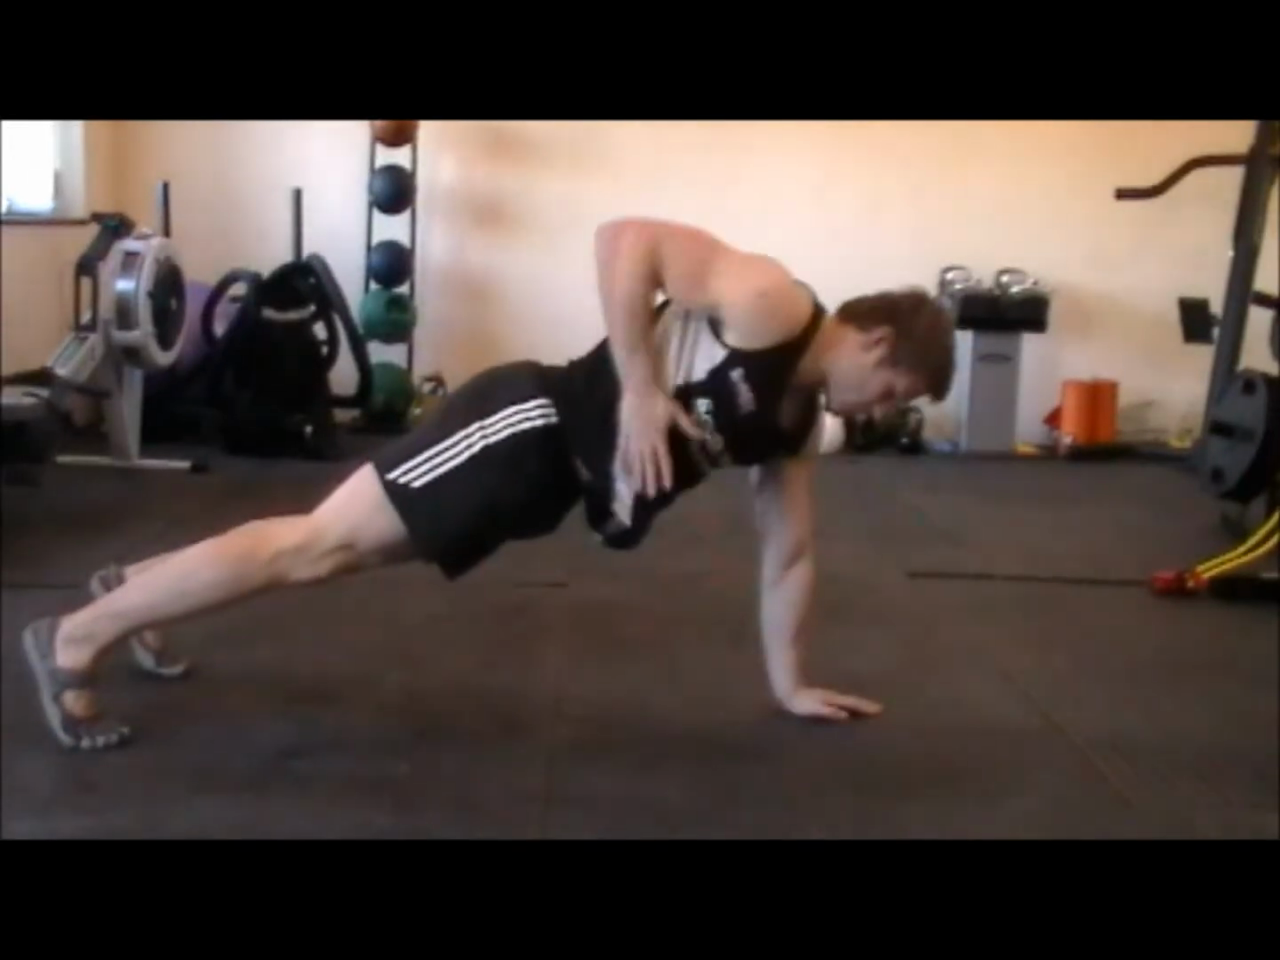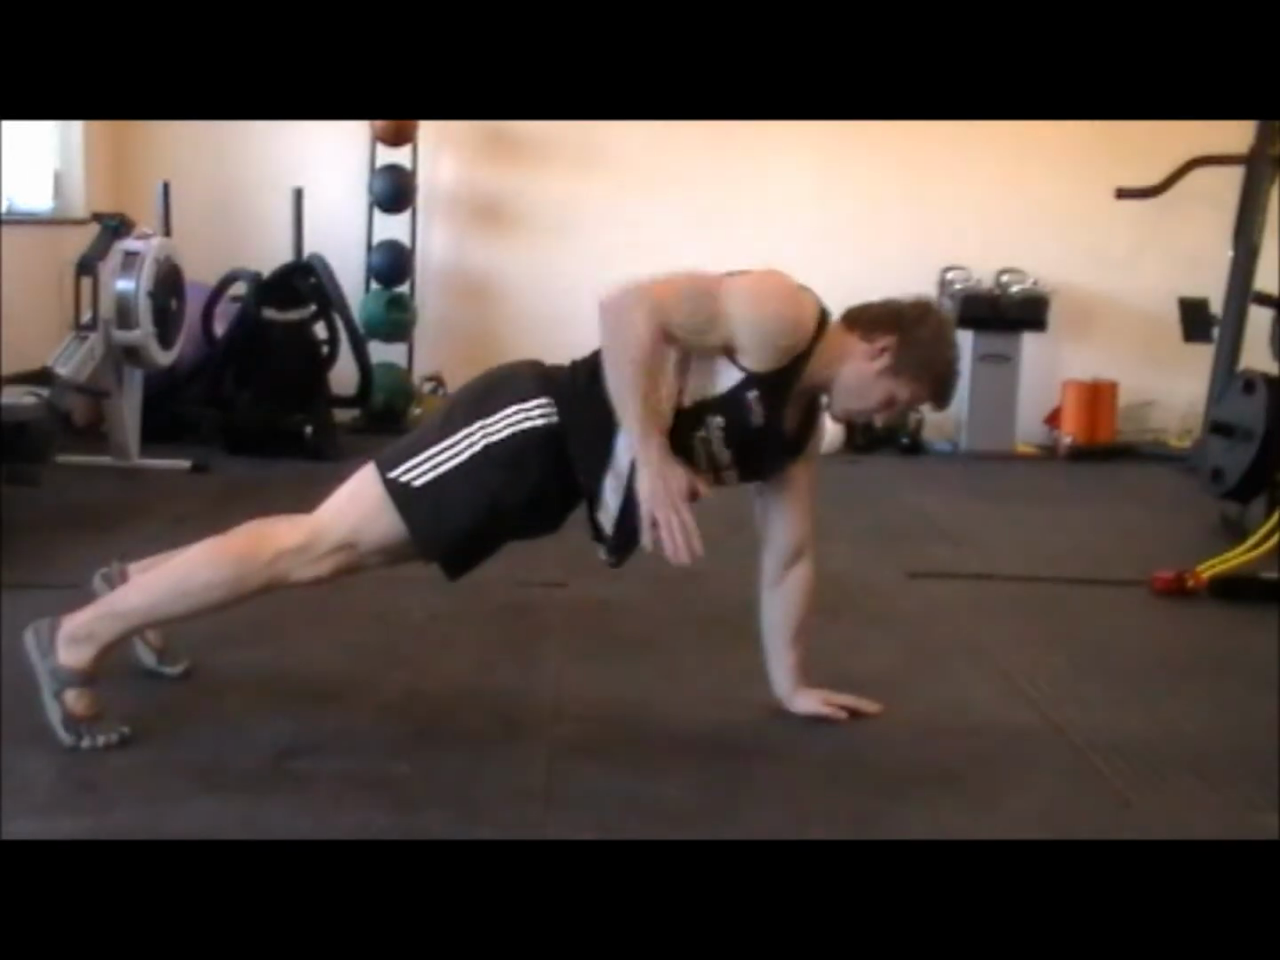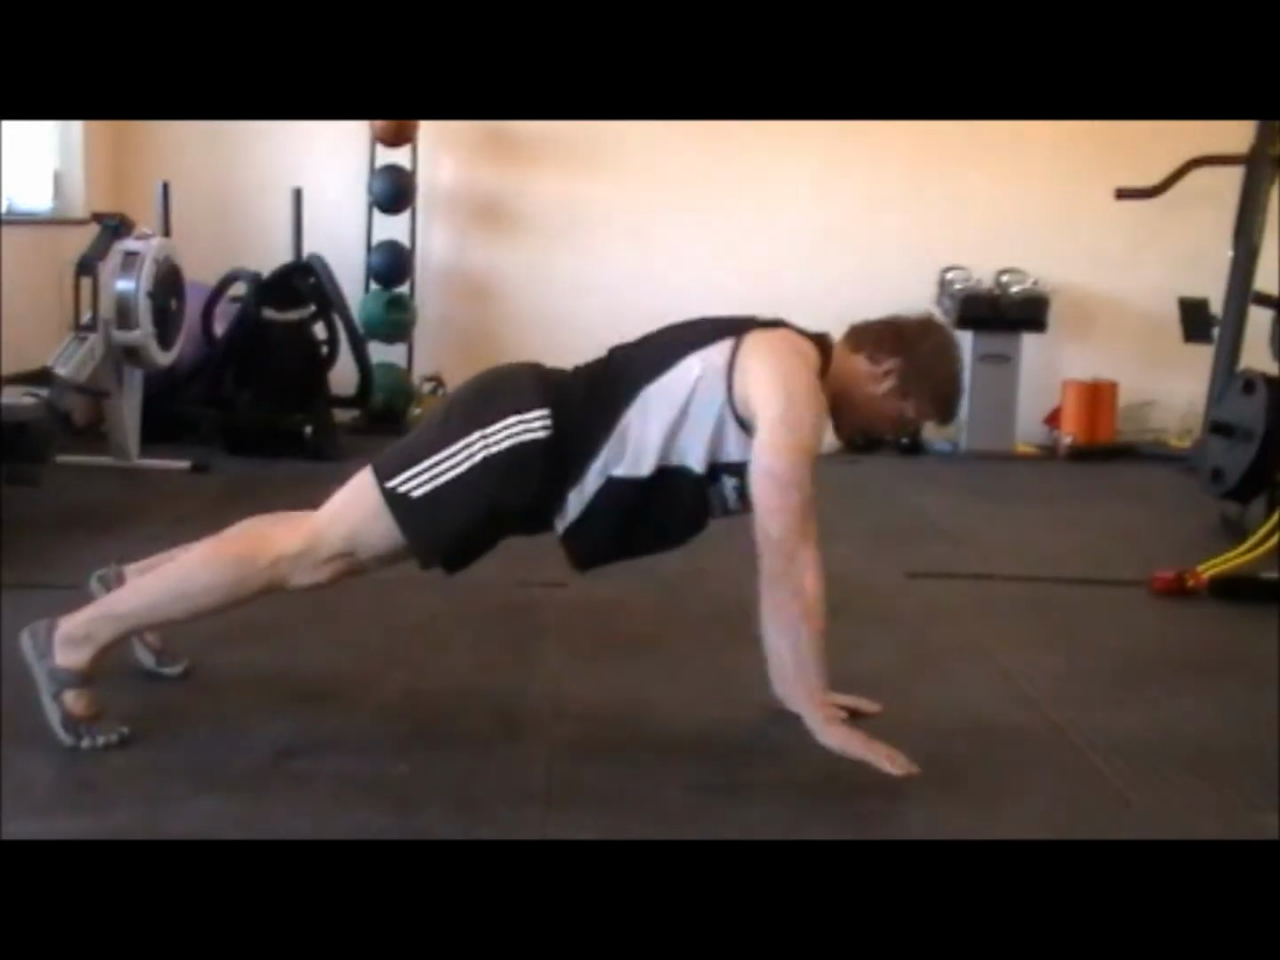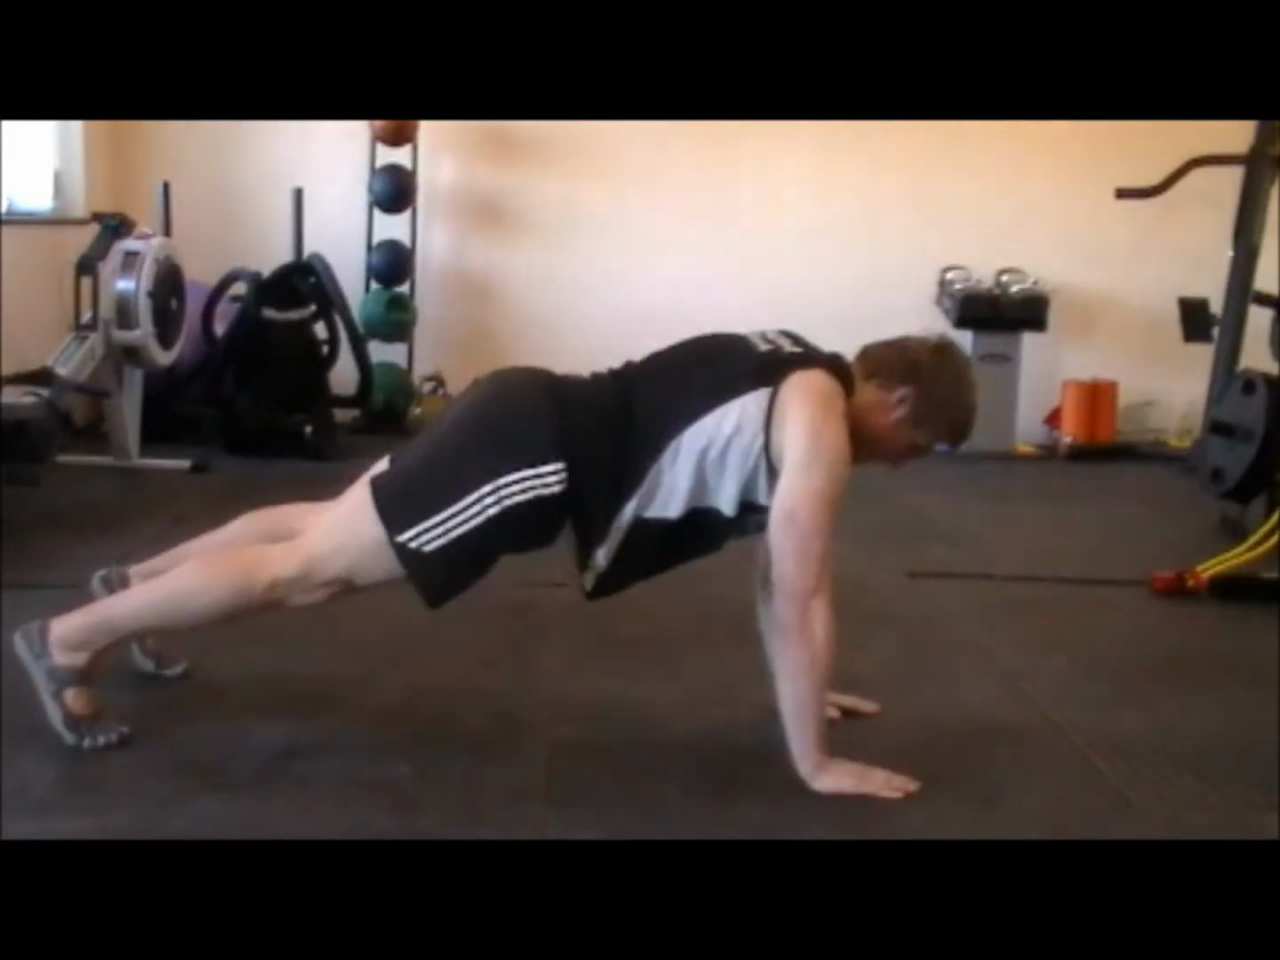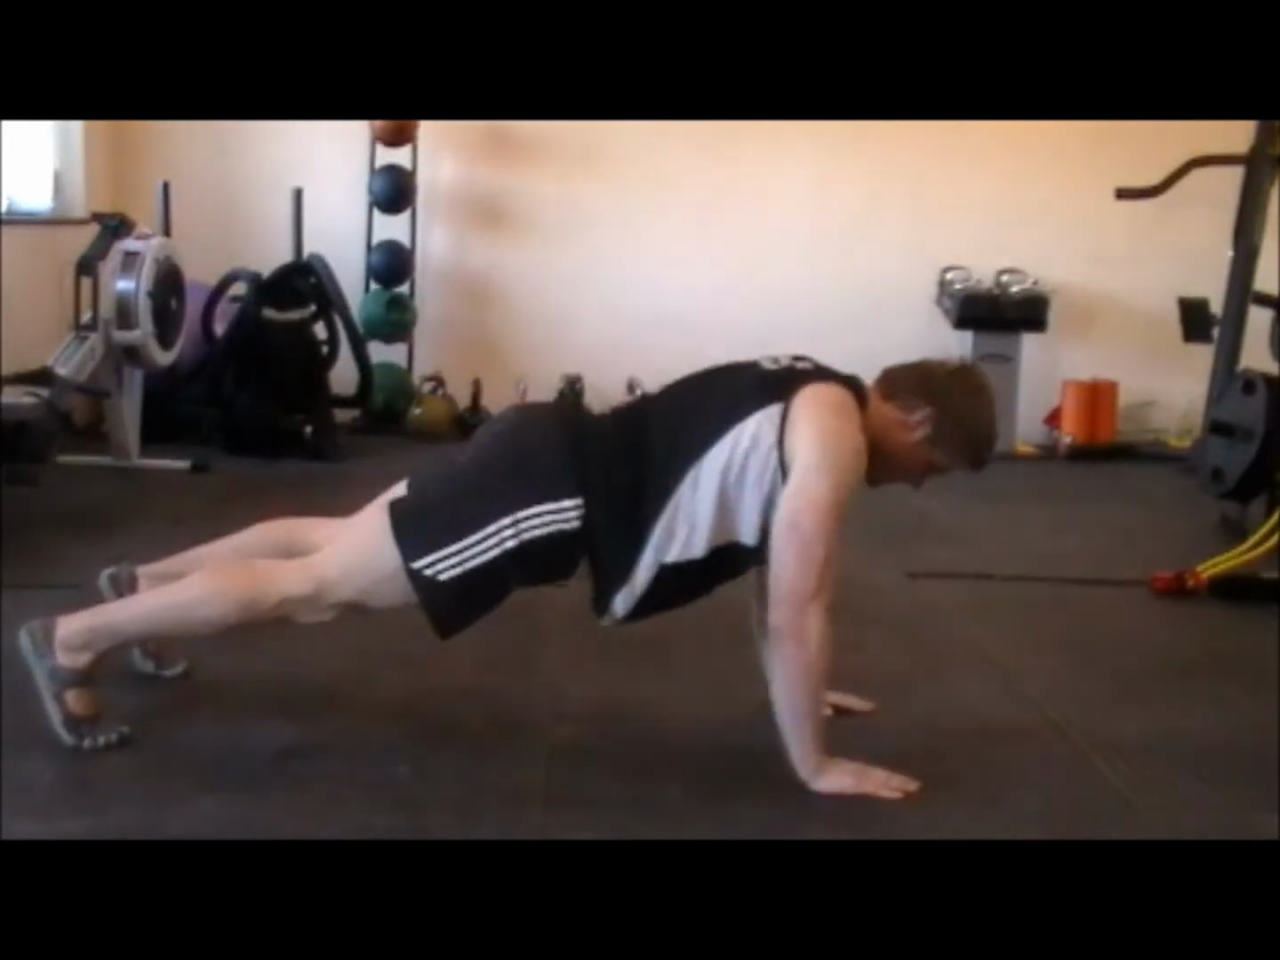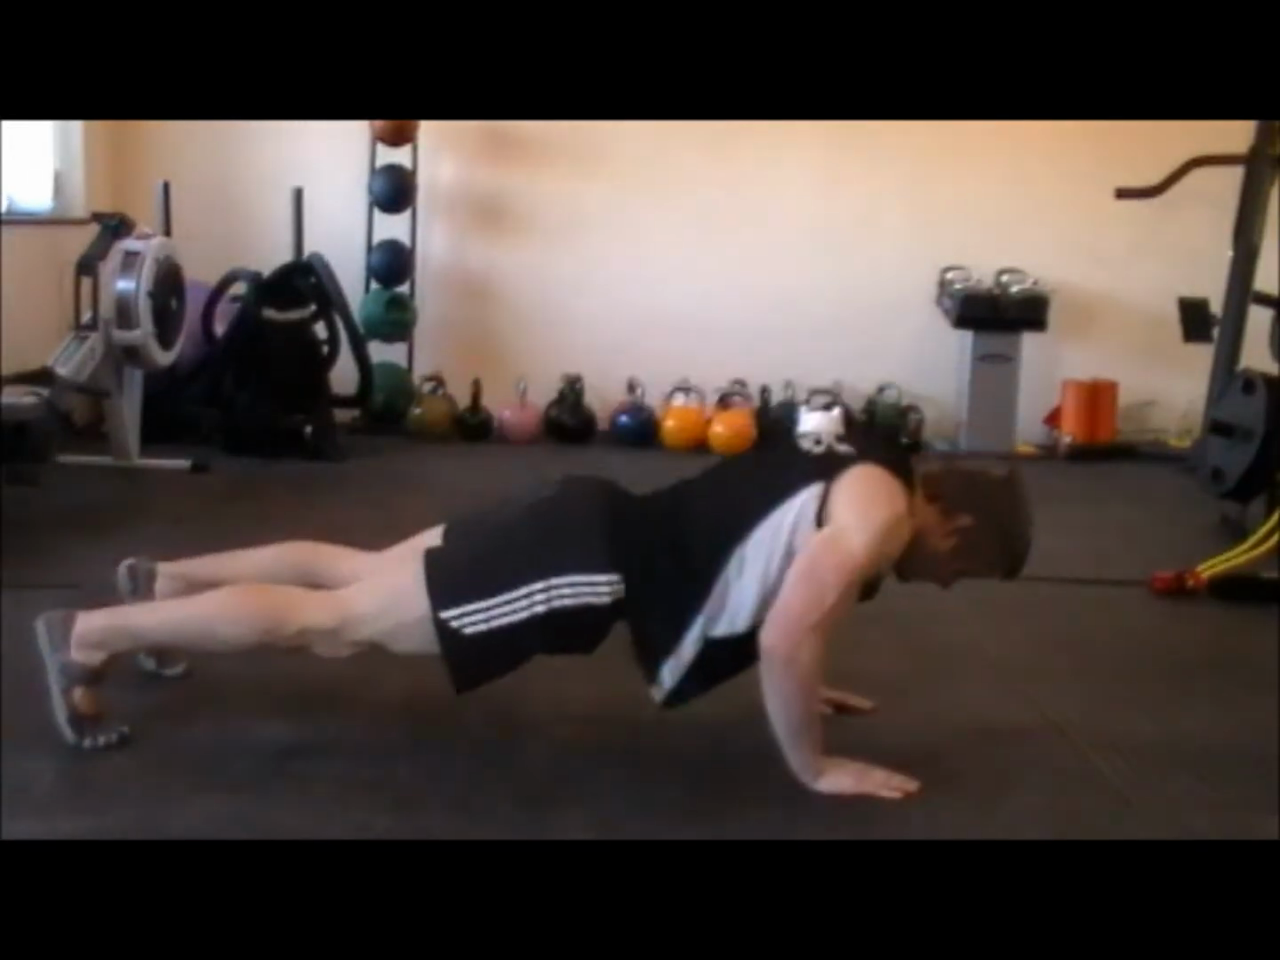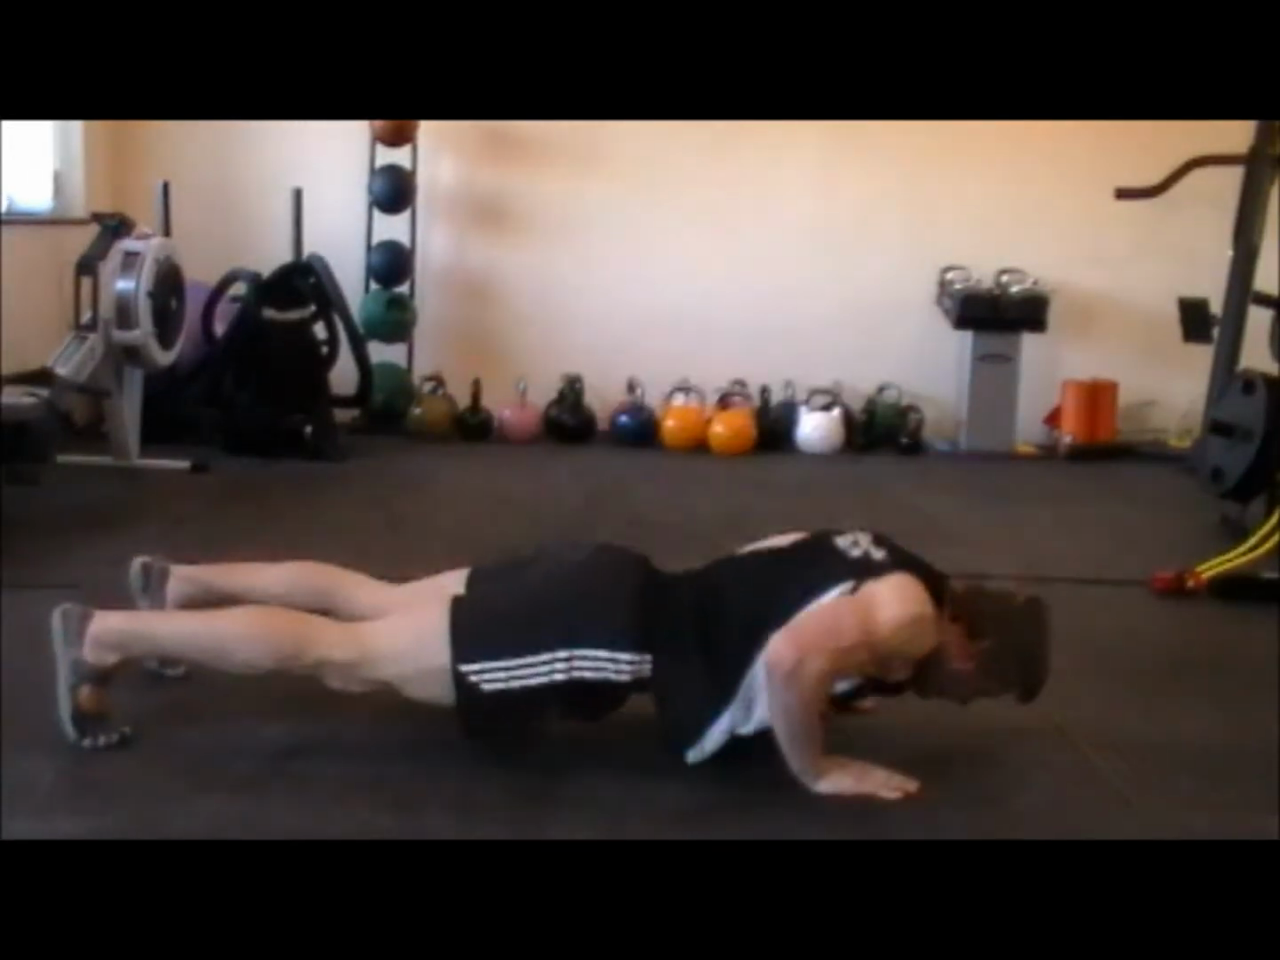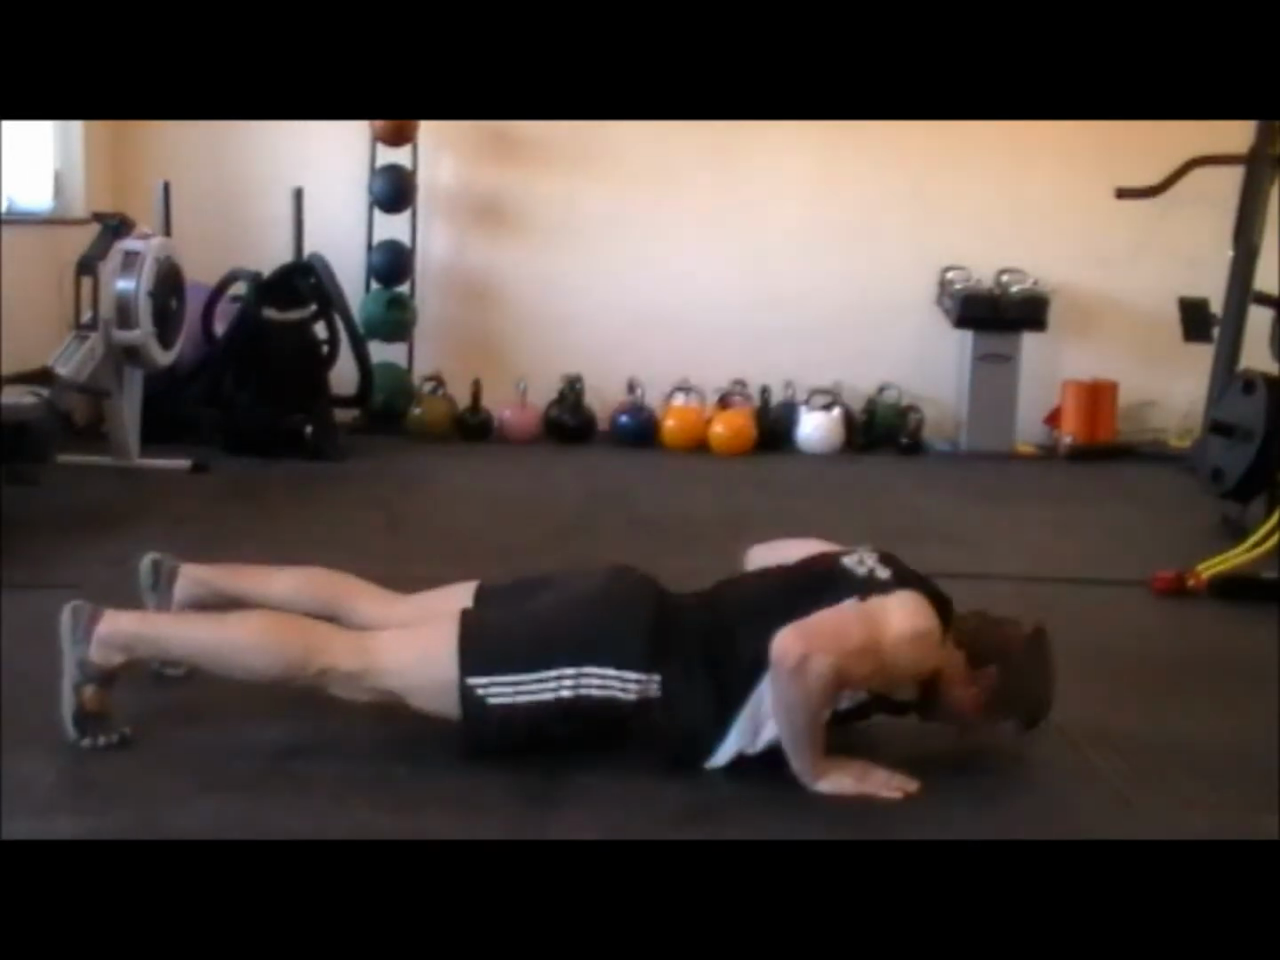
dt=0.3s
person 1, frame 1
left shoulder: (799, 414)
right shoulder: (770, 302)
left elbow: (787, 550)
right elbow: (622, 242)
left wrist: (789, 683)
right wrist: (641, 391)
left hip: (553, 478)
right hip: (523, 427)
left knee: (334, 554)
right knee: (311, 547)
left ankle: (130, 588)
right ankle: (72, 640)
person 1, frame 2
left shoulder: (803, 414)
right shoulder: (779, 314)
left elbow: (788, 552)
right elbow: (627, 308)
left wrist: (789, 683)
right wrist: (656, 458)
left hip: (549, 483)
right hip: (524, 428)
left knee: (343, 554)
right knee: (314, 546)
left ankle: (137, 580)
right ankle: (73, 639)
person 1, frame 3
left shoulder: (809, 417)
right shoulder: (790, 371)
left elbow: (790, 555)
right elbow: (787, 558)
left wrist: (803, 687)
right wrist: (815, 708)
left hip: (550, 463)
right hip: (523, 430)
left knee: (324, 539)
right knee: (311, 550)
left ankle: (134, 580)
right ankle: (71, 642)
person 1, frame 4
left shoulder: (802, 387)
right shoulder: (821, 421)
left elbow: (775, 556)
right elbow: (802, 598)
left wrist: (799, 690)
right wrist: (816, 762)
left hip: (535, 423)
right hip: (533, 454)
left knee: (325, 527)
right knee: (306, 568)
left ankle: (133, 580)
right ankle: (65, 642)
person 1, frame 5
left shoulder: (815, 403)
right shoulder: (837, 433)
left elbow: (769, 563)
right elbow: (798, 607)
left wrist: (796, 688)
right wrist: (815, 764)
left hip: (553, 458)
right hip: (550, 492)
left knee: (333, 542)
right knee: (315, 590)
left ankle: (141, 581)
right ankle: (70, 641)
person 1, frame 6
left shoulder: (859, 478)
right shoulder: (884, 512)
right elbow: (787, 637)
left wrist: (802, 680)
right wrist: (815, 765)
left hip: (589, 527)
right hip: (586, 563)
left knee: (352, 573)
right knee: (332, 621)
left ankle: (161, 580)
right ankle: (87, 639)
person 1, frame 7
left shoulder: (880, 572)
right shoulder: (909, 616)
right elbow: (789, 659)
left wrist: (811, 698)
right wrist: (817, 768)
left hip: (610, 588)
right hip: (612, 636)
left knee: (369, 601)
right knee: (351, 653)
left ankle: (175, 584)
right ankle: (101, 637)
person 1, frame 8
left shoulder: (888, 589)
right shoulder: (916, 633)
left elbow: (761, 559)
right elbow: (799, 658)
left wrist: (813, 712)
right wrist: (817, 767)
left hip: (623, 612)
right hip: (618, 657)
left knee: (380, 613)
right knee: (356, 665)
left ankle: (184, 582)
right ankle: (108, 637)
